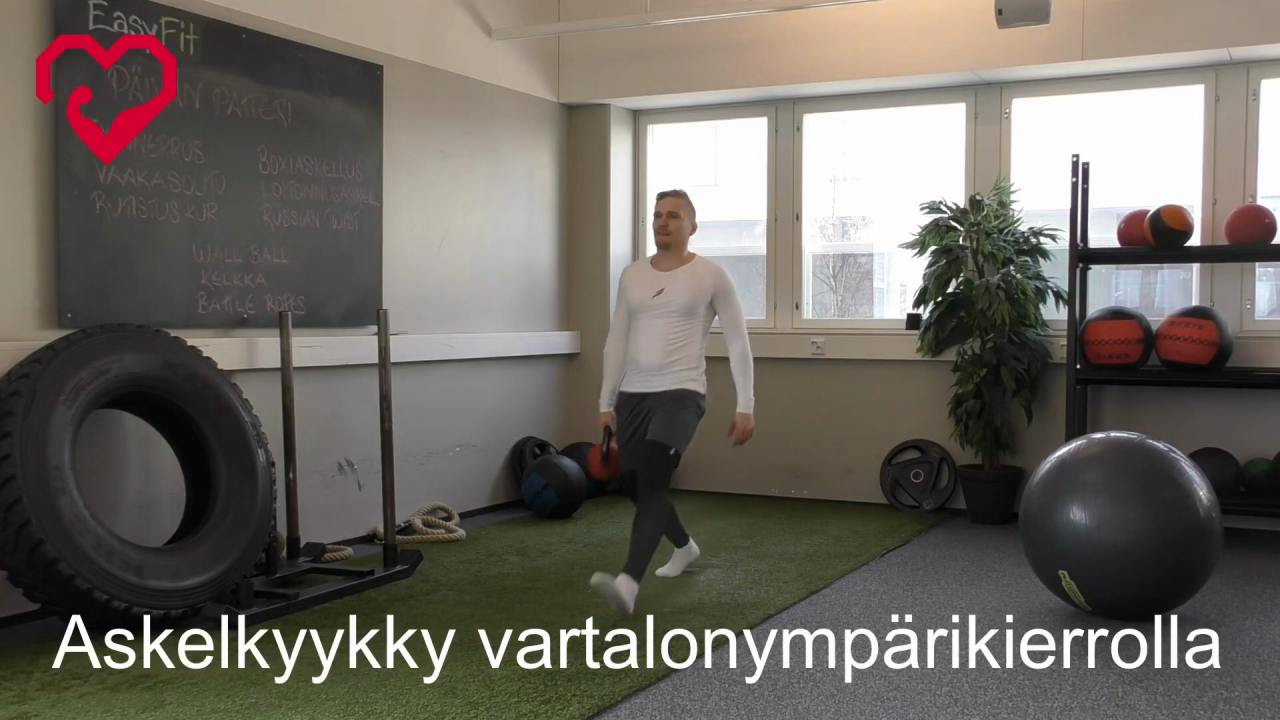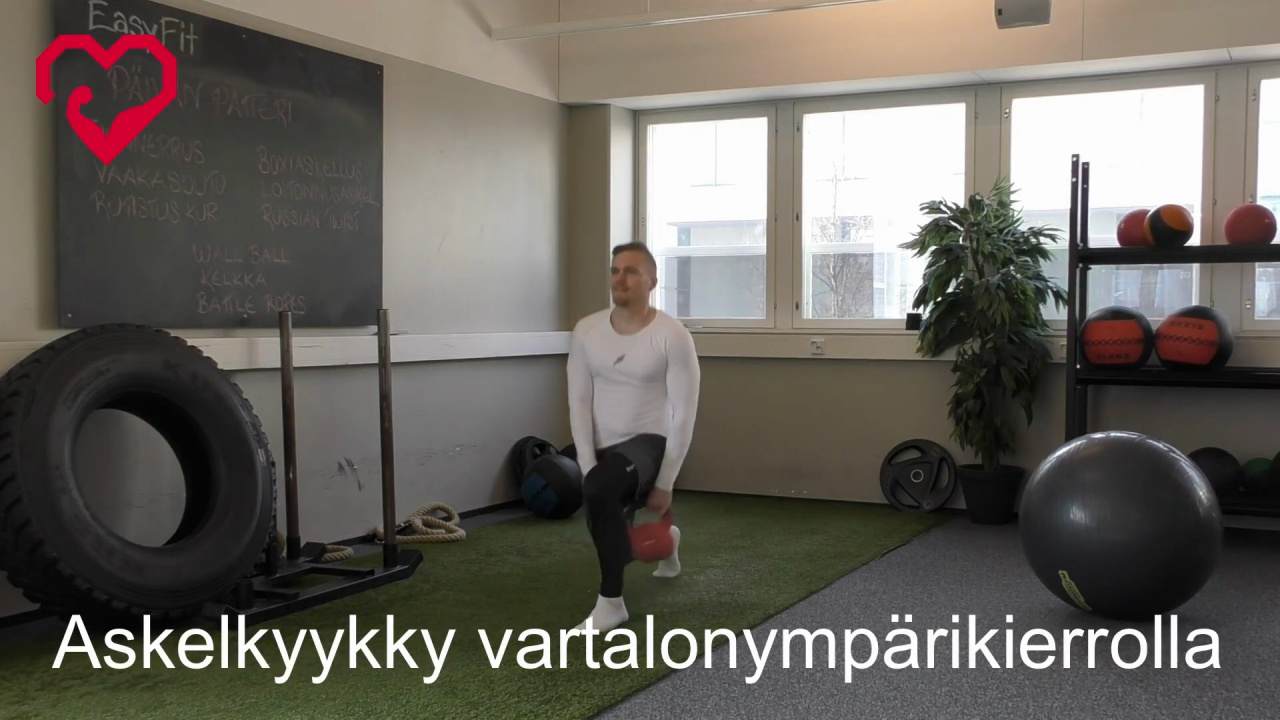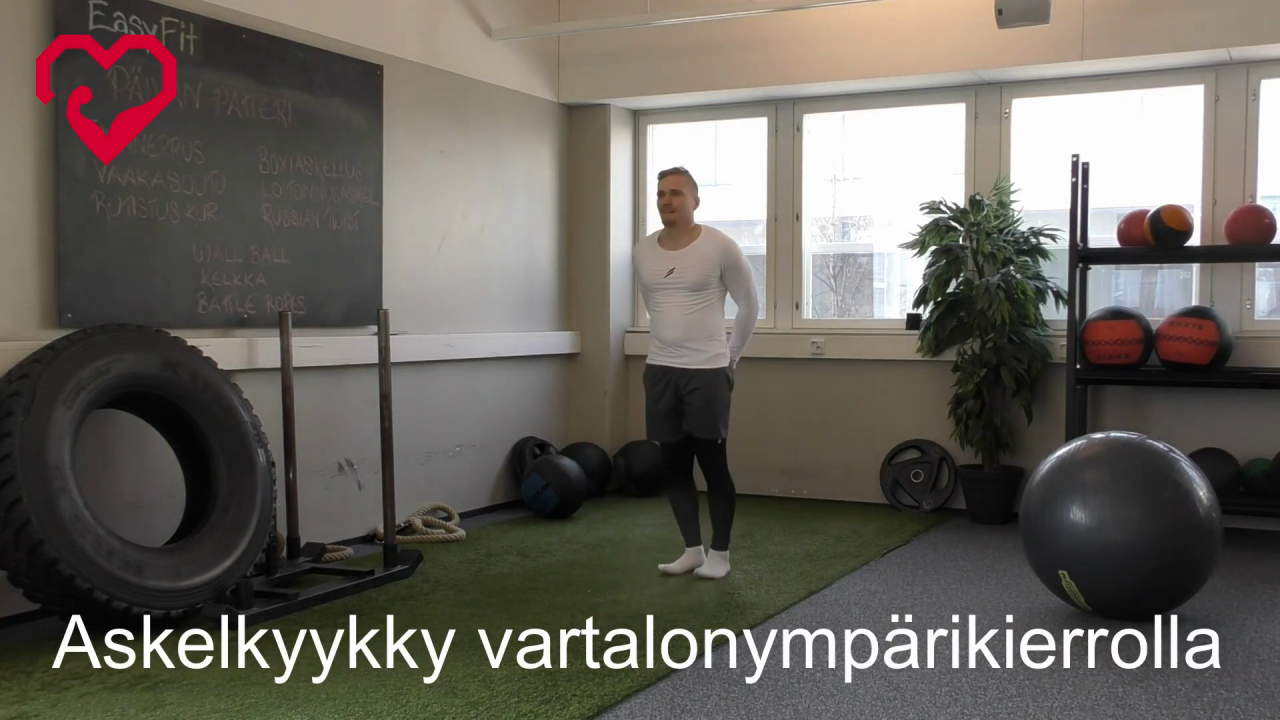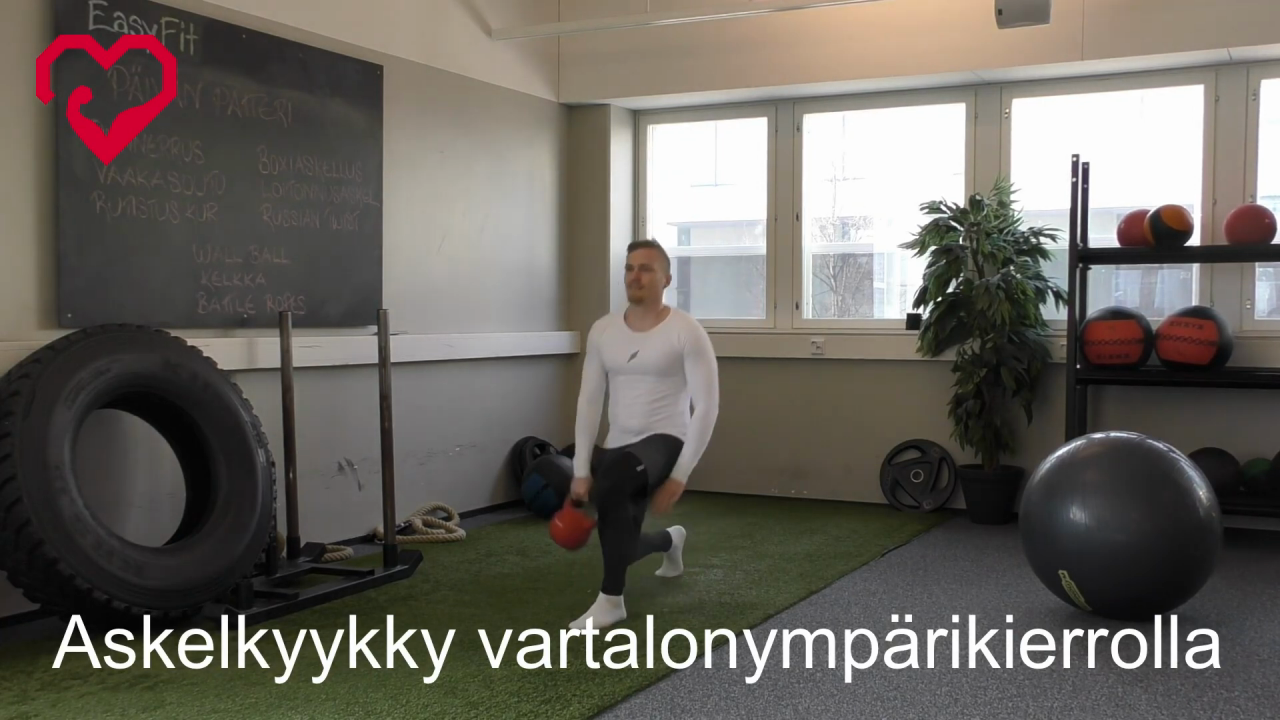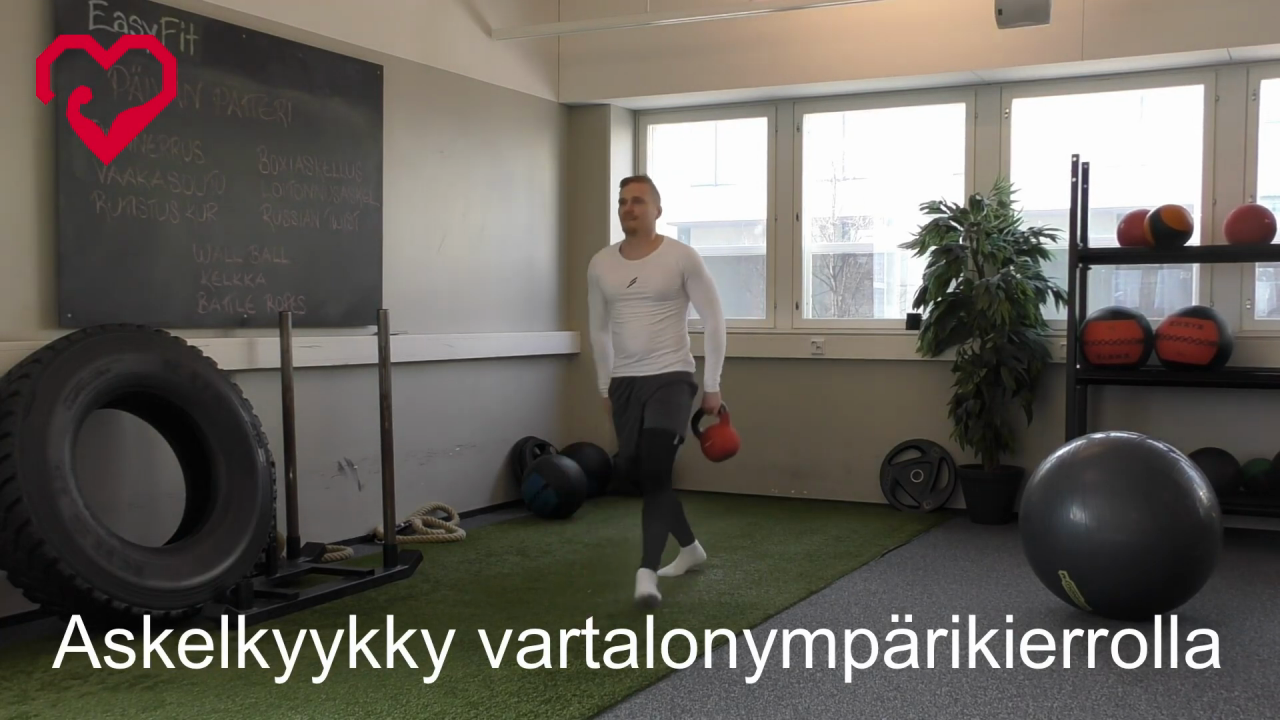
dt=1s
person 1, frame 1
left shoulder: (711, 276)
right shoulder: (632, 275)
left elbow: (738, 343)
right elbow: (617, 340)
left wrist: (745, 406)
right wrist: (606, 402)
left hip: (681, 393)
right hip: (633, 394)
left knee: (648, 479)
right knee: (642, 488)
left ankle: (628, 583)
right ankle: (684, 547)
person 1, frame 2
left shoulder: (672, 335)
right shoulder: (587, 330)
left elbow: (684, 413)
right elbow: (579, 401)
left wrist: (665, 481)
right wrist: (588, 465)
left hip: (647, 441)
right hip: (602, 448)
left knee: (600, 492)
right knee: (616, 549)
left ankle: (610, 604)
person 1, frame 3
left shoulder: (720, 247)
right shoulder: (643, 252)
left elbow: (749, 307)
left wrist: (730, 359)
left hip: (707, 372)
right hip: (660, 370)
left knee: (713, 465)
right knee: (674, 465)
left ankle: (720, 553)
right ankle: (693, 550)
person 1, frame 4
left shoulder: (687, 332)
right shoulder: (602, 330)
left elbow: (706, 408)
right elbow: (589, 399)
left wrist: (679, 477)
right wrist: (581, 468)
left hip: (665, 441)
right hip: (617, 445)
left knee: (609, 484)
right knee: (619, 546)
left ankle: (611, 600)
right ankle: (670, 540)
person 1, frame 5
left shoulder: (681, 257)
right shoulder: (601, 264)
left elbow: (714, 321)
right elbow: (598, 330)
left wrist: (711, 386)
right wrist: (605, 386)
left hip: (670, 378)
right hip: (625, 382)
left knee: (654, 470)
right knee: (646, 474)
left ankle: (648, 572)
right ankle: (690, 546)
